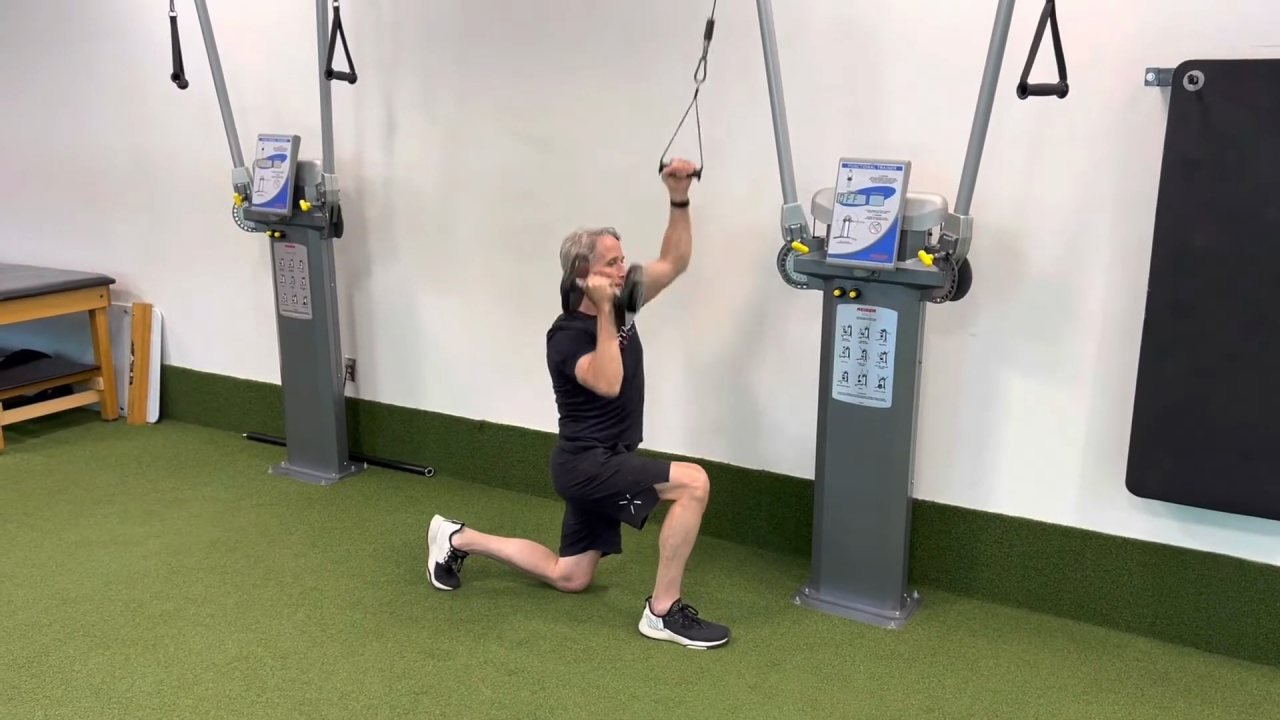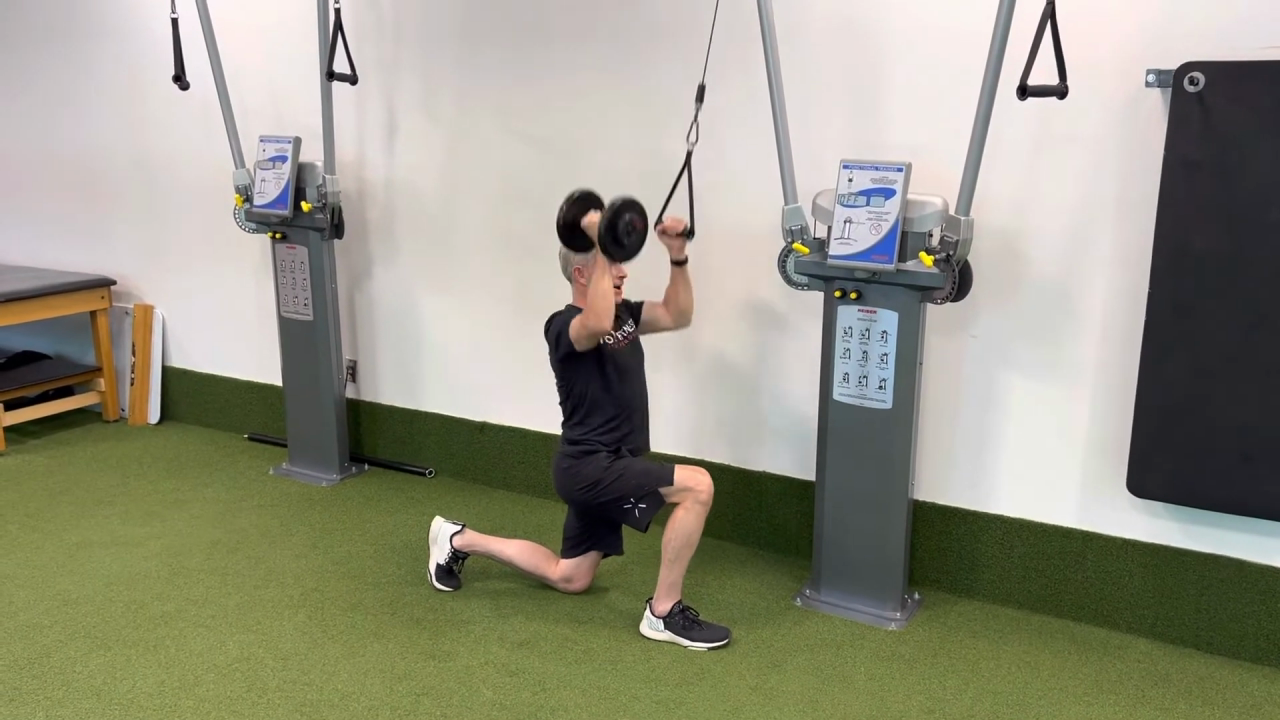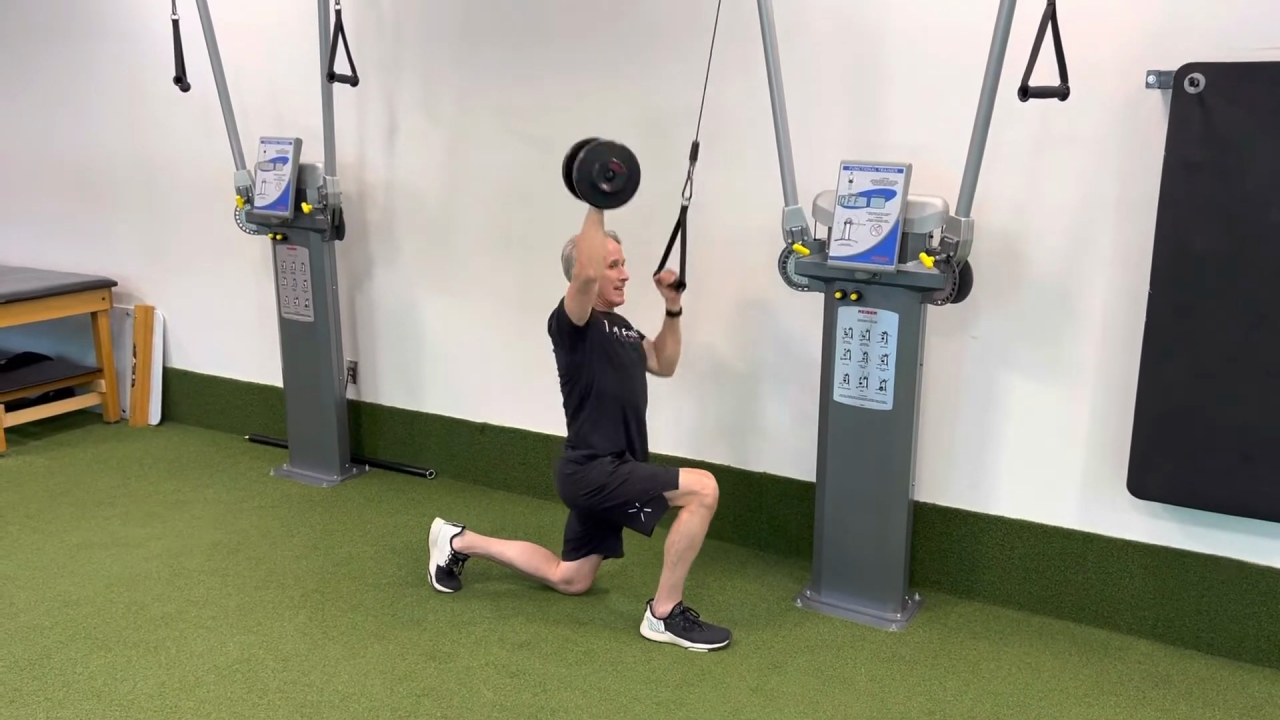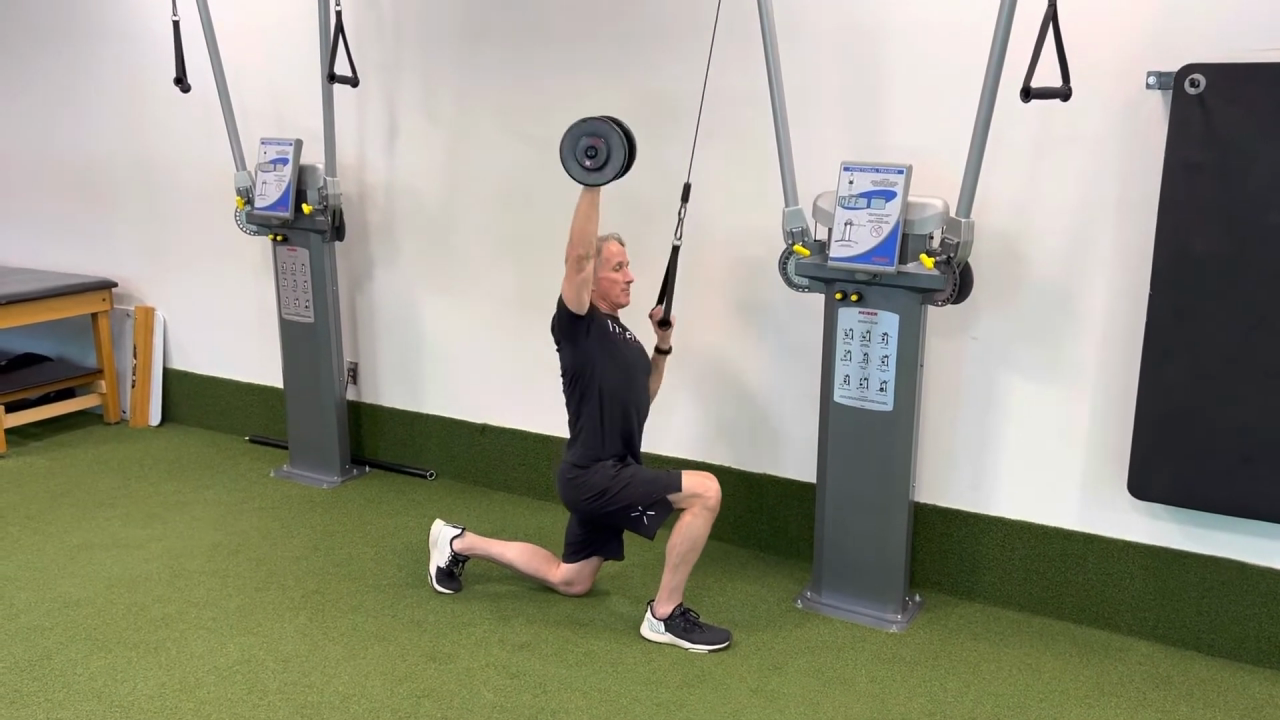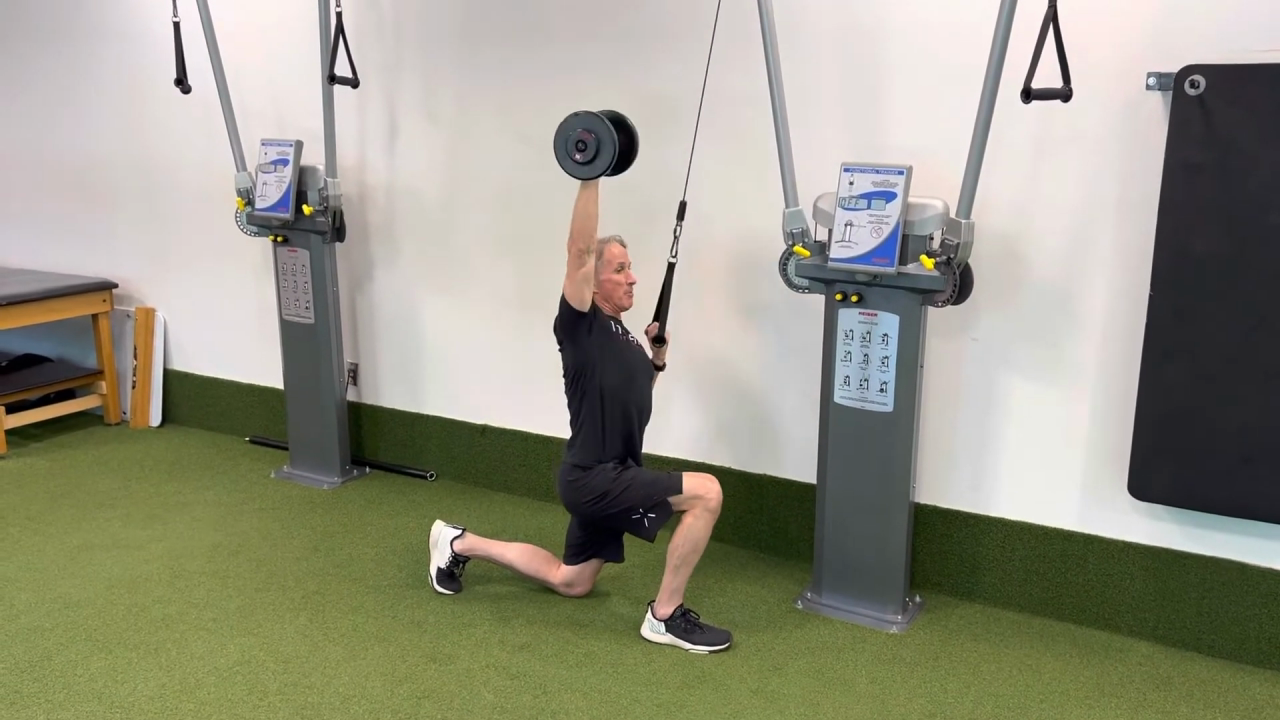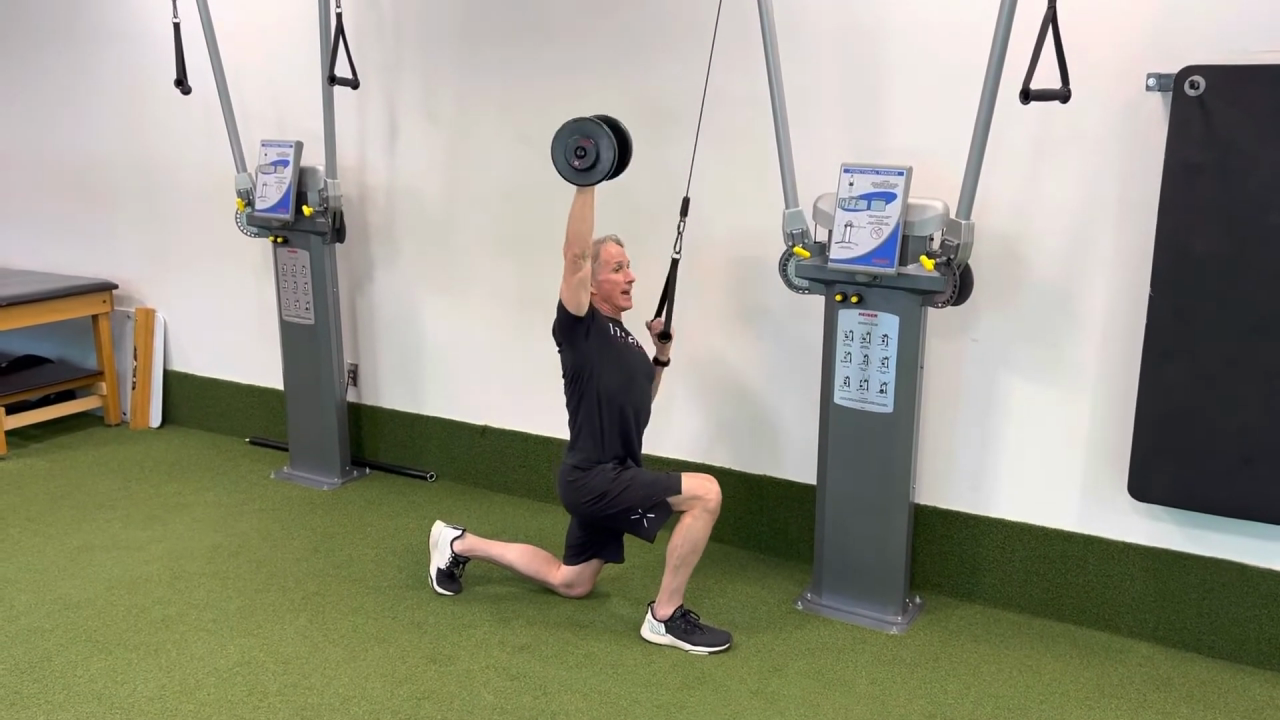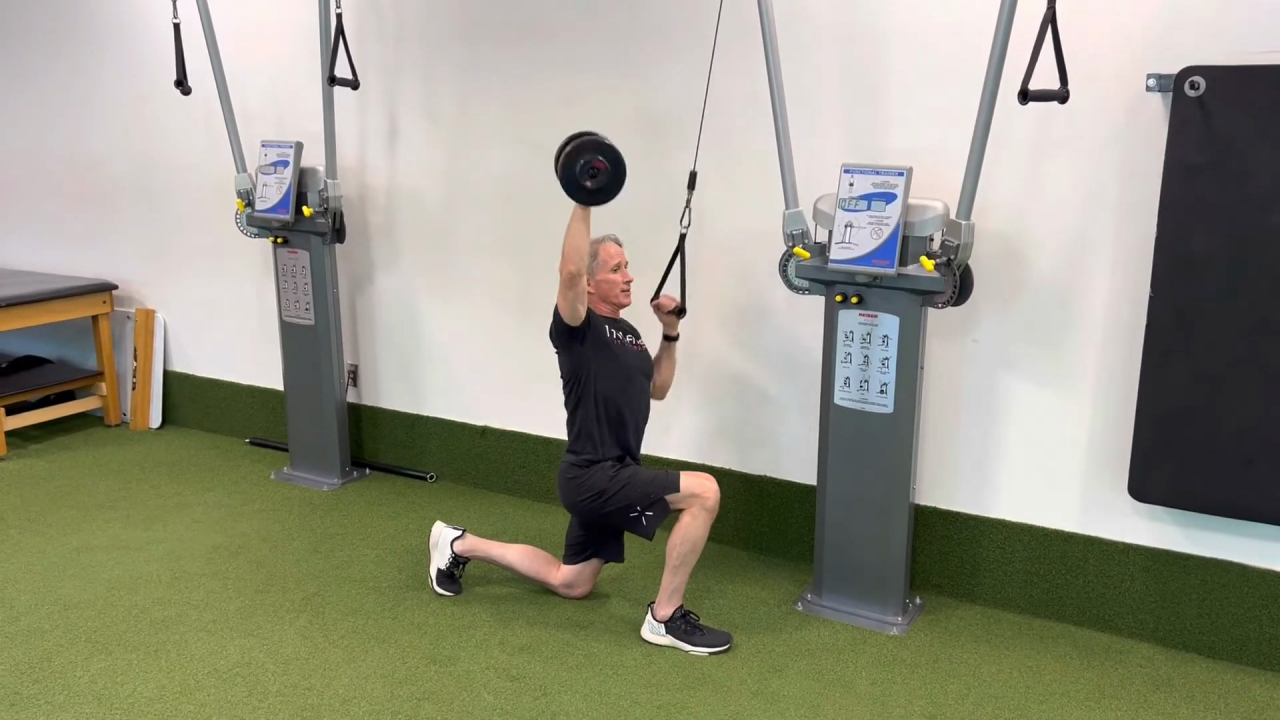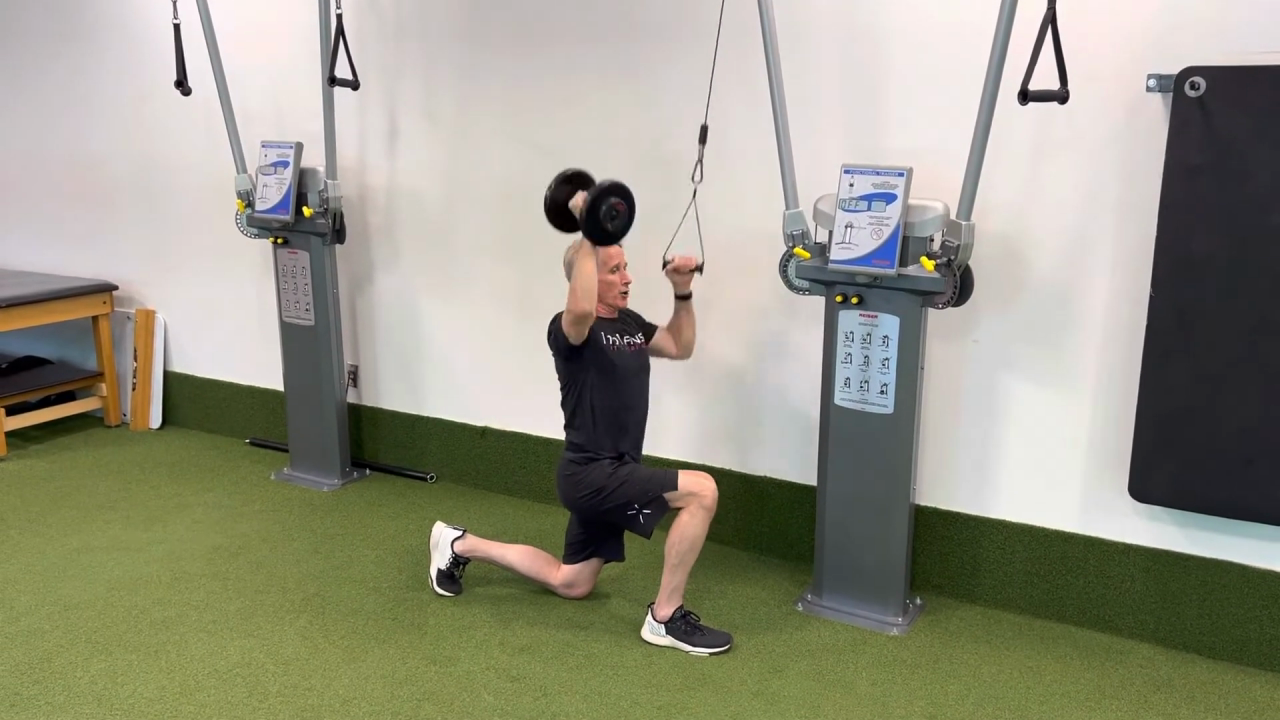
dt=0.2s
person 1, frame 1
left shoulder: (620, 302)
right shoulder: (567, 334)
left elbow: (675, 261)
right elbow: (609, 384)
left wrist: (678, 196)
right wrist: (605, 312)
left hip: (602, 463)
right hip: (587, 464)
left knee: (568, 576)
right knee: (693, 483)
left ankle: (458, 539)
right ankle: (663, 611)
person 1, frame 2
left shoulder: (622, 313)
right shoulder: (564, 326)
left elbow: (680, 314)
right elbow: (596, 326)
left wrist: (678, 253)
right wrist: (596, 244)
left hip: (605, 466)
right hip: (591, 466)
left knee: (569, 577)
right knee: (697, 486)
left ankle: (459, 541)
right ankle: (664, 612)
person 1, frame 3
left shoulder: (619, 326)
right shoulder: (568, 321)
left elbow: (666, 364)
right elbow: (587, 278)
left wrist: (671, 304)
right wrist: (597, 202)
left hip: (605, 471)
right hip: (593, 471)
left knee: (569, 579)
right knee: (702, 489)
left ankle: (459, 543)
right ankle: (664, 614)
person 1, frame 4
left shoulder: (618, 333)
right shoulder: (576, 323)
left elbow: (640, 394)
right elbow: (578, 255)
left wrist: (663, 345)
right wrist: (592, 183)
left hip: (606, 474)
right hip: (595, 476)
left knee: (569, 580)
right knee: (705, 491)
left ankle: (459, 544)
right ankle: (665, 615)
person 1, frame 5
left shoulder: (619, 336)
right shoulder: (580, 324)
right elbow: (580, 250)
left wrist: (656, 359)
right wrist: (590, 177)
left hip: (609, 476)
right hip: (595, 479)
left knee: (569, 582)
right knee: (706, 494)
left ankle: (460, 545)
right ankle: (665, 616)
person 1, frame 6
left shoulder: (622, 336)
right shoulder: (579, 326)
right elbow: (576, 255)
left wrist: (661, 355)
right wrist: (585, 182)
left hip: (609, 476)
right hip: (595, 478)
left knee: (569, 582)
right knee: (705, 494)
left ankle: (459, 545)
right ankle: (666, 616)
person 1, frame 7
left shoulder: (626, 332)
right shoulder: (576, 328)
left elbow: (656, 389)
right elbow: (568, 272)
left wrist: (669, 333)
right wrist: (583, 202)
left hip: (609, 474)
right hip: (594, 476)
left knee: (570, 582)
right knee: (703, 492)
left ankle: (460, 546)
right ankle: (665, 616)
person 1, frame 8
left shoulder: (628, 321)
right shoulder: (567, 328)
left elbow: (681, 347)
right elbow: (581, 309)
left wrist: (681, 291)
right wrist: (586, 231)
left hip: (609, 473)
right hip: (592, 474)
left knee: (570, 583)
right knee: (701, 489)
left ankle: (460, 546)
right ankle: (665, 617)
